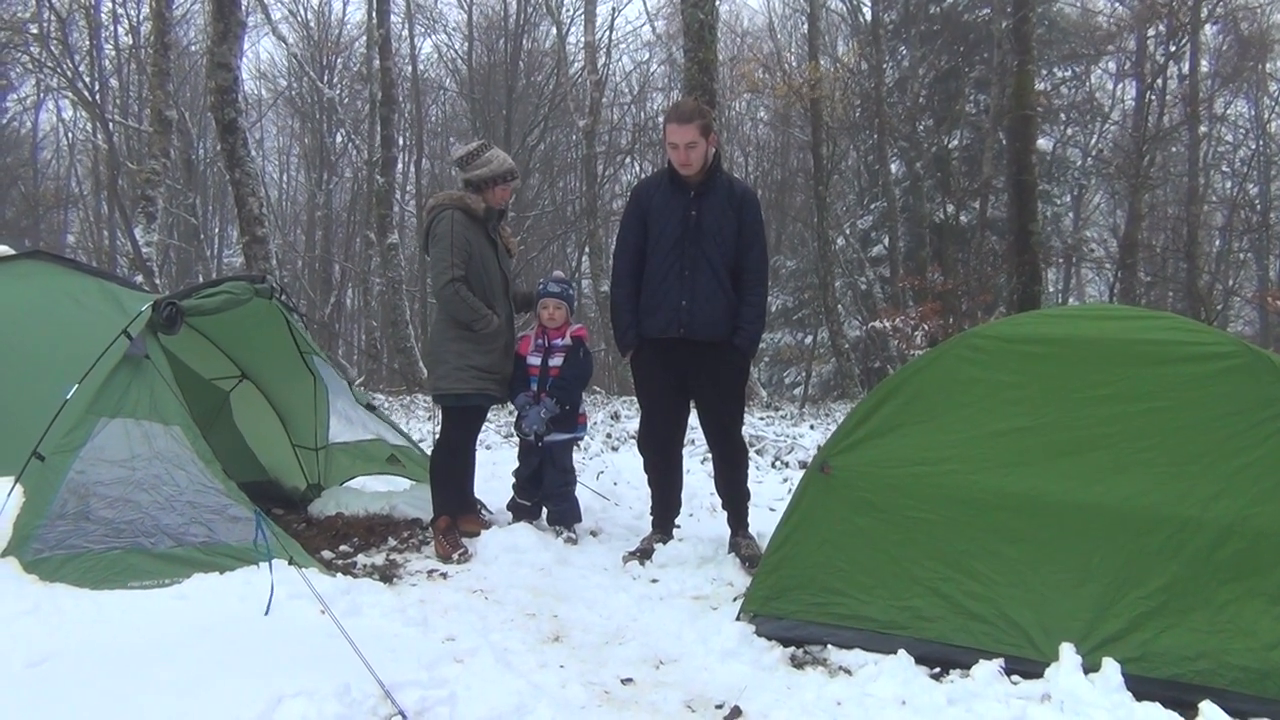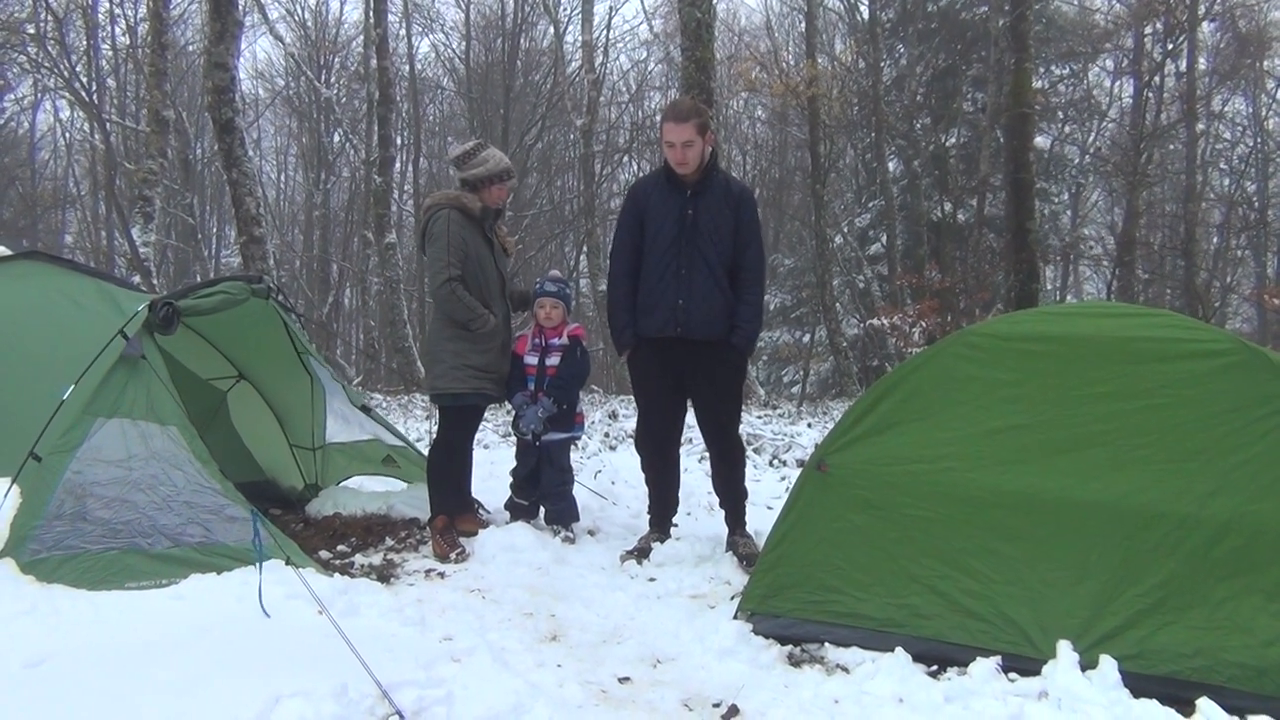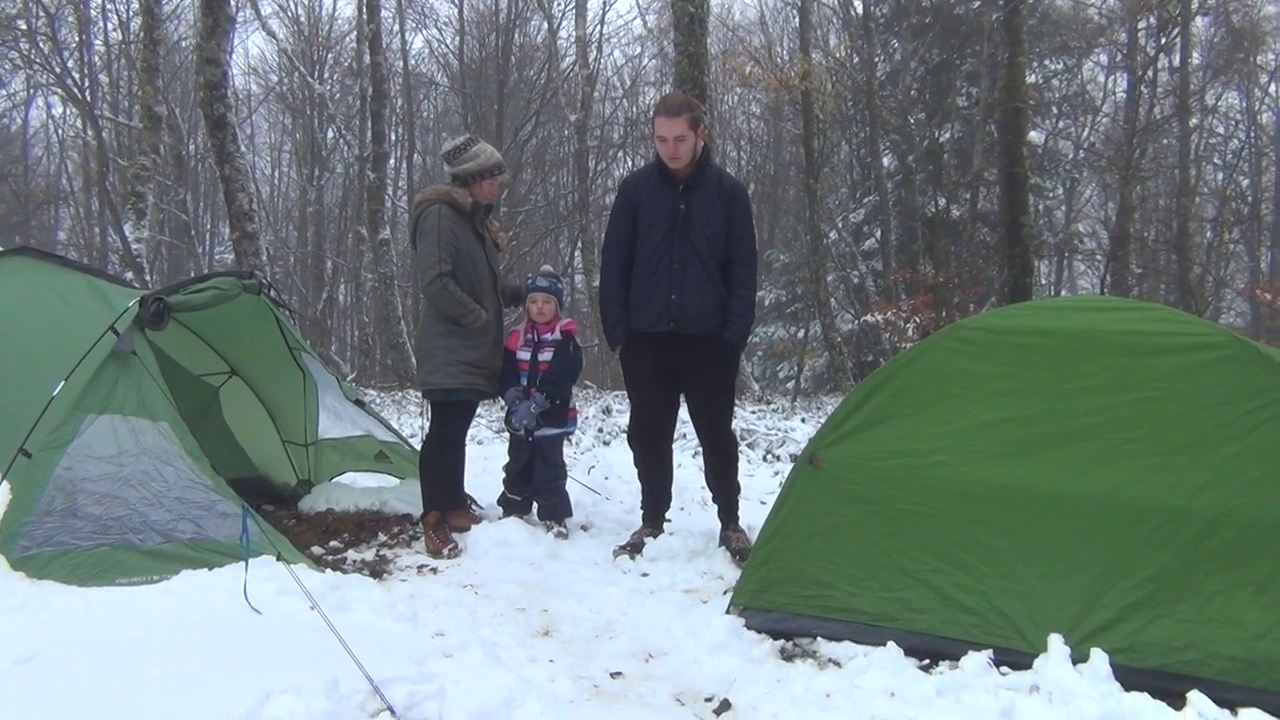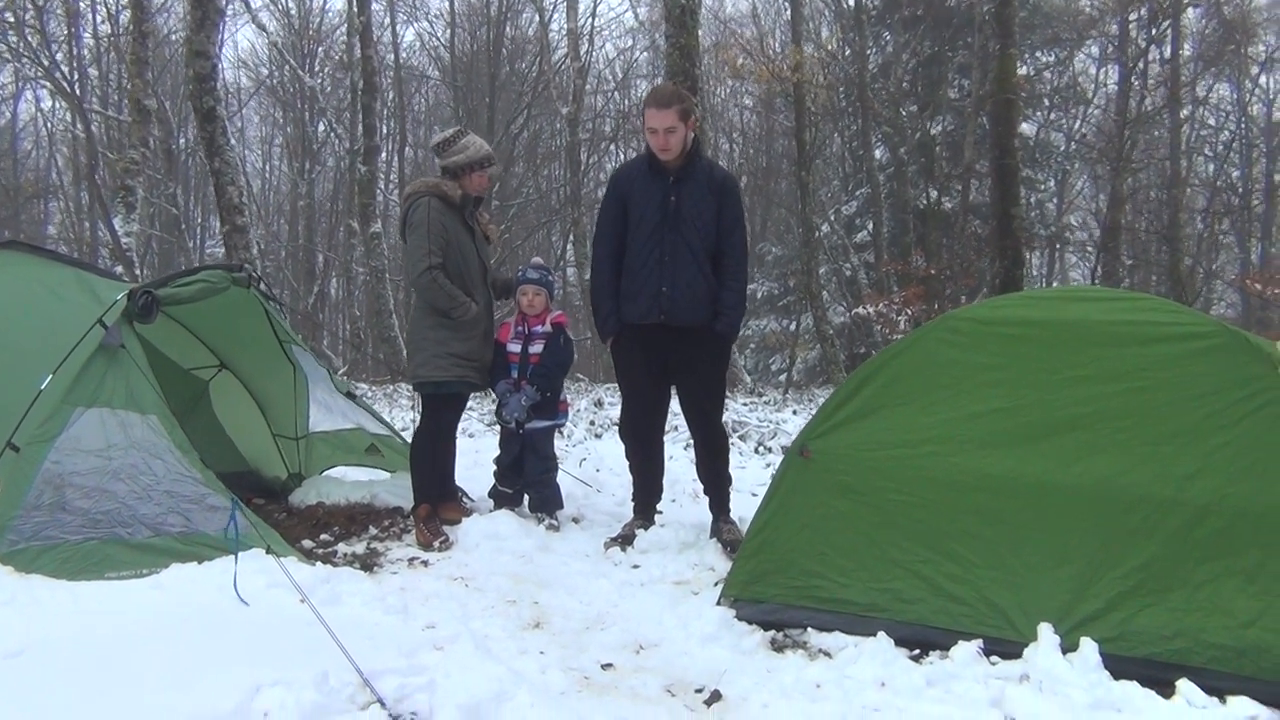
dt=0.2s
person 1, frame 1
left shoulder: (738, 197)
right shoulder: (647, 195)
left elbow: (754, 275)
right elbow: (625, 270)
left wrist: (746, 340)
right wrist: (627, 337)
left hip: (718, 345)
right hip: (657, 344)
left knee: (726, 442)
right knee: (659, 443)
left ankle: (739, 529)
right ankle: (661, 526)
person 1, frame 2
left shoulder: (735, 196)
right shoulder: (643, 193)
left elbow: (751, 274)
right elbow: (621, 269)
left wrist: (743, 339)
right wrist: (624, 335)
left hip: (715, 344)
right hip: (654, 343)
left knee: (723, 441)
right knee: (656, 442)
left ankle: (737, 528)
right ankle: (659, 525)
person 1, frame 3
left shoulder: (727, 190)
right shoulder: (636, 188)
left elbow: (743, 268)
right elbow: (613, 264)
left wrist: (735, 333)
right wrist: (617, 330)
left hip: (708, 338)
right hip: (647, 338)
left knee: (716, 435)
right knee: (649, 437)
left ankle: (730, 522)
right ankle: (651, 520)
person 1, frame 4
left shoulder: (718, 182)
right shoulder: (626, 180)
left elbow: (734, 260)
right elbow: (605, 256)
left wrist: (726, 325)
right wrist: (608, 322)
left hip: (699, 330)
right hip: (638, 330)
left knee: (707, 427)
right knee: (640, 429)
left ankle: (721, 514)
right ankle: (643, 512)
person 2, frame 1
left shoulder: (489, 225)
right shoulder: (452, 220)
right elbow: (447, 287)
left wrist: (536, 300)
right wrist: (490, 323)
left hip: (484, 355)
right hip: (460, 356)
left knee: (468, 436)
right knee: (455, 437)
left ankle: (464, 509)
right ankle: (444, 524)
person 2, frame 2
left shoulder: (485, 224)
right shoulder: (448, 220)
right elbow: (444, 287)
left wrist: (532, 299)
right wrist: (487, 323)
left hip: (481, 354)
right hip: (456, 355)
left knee: (465, 435)
right knee: (452, 435)
left ankle: (462, 509)
right ankle: (442, 524)
person 2, frame 3
left shoulder: (477, 220)
right shoulder: (439, 215)
right elbow: (434, 282)
left wrist: (527, 293)
right wrist: (479, 318)
left hip: (473, 350)
right hip: (449, 350)
left knee: (458, 431)
right knee: (444, 431)
left ankle: (455, 505)
right ankle: (434, 519)
person 2, frame 4
left shoulder: (467, 212)
right shoulder: (428, 208)
right elbow: (423, 275)
left wrist: (516, 286)
right wrist: (469, 310)
left hip: (464, 342)
right hip: (439, 343)
left knee: (449, 423)
right knee: (435, 424)
left ankle: (446, 498)
right ankle: (425, 512)
person 3, frame 1
left shoulder: (576, 344)
right shoulder: (527, 342)
left elbow: (571, 383)
right elbow: (516, 379)
left wrist: (545, 409)
right wrist: (526, 405)
left hip: (562, 422)
right hip: (529, 423)
left knee: (558, 474)
right knee: (527, 471)
left ankle: (563, 522)
right ankle: (522, 515)
person 3, frame 2
left shoulder: (573, 343)
right shoulder: (524, 342)
left elbow: (569, 382)
right elbow: (513, 379)
left wrist: (542, 409)
right wrist: (523, 405)
left hip: (559, 421)
right hip: (527, 423)
left knee: (556, 473)
right knee: (525, 470)
left ankle: (561, 521)
right ankle: (520, 514)
person 3, frame 3
left shoulder: (565, 339)
right shoulder: (517, 338)
left elbow: (561, 377)
right elbow: (506, 374)
left wrist: (535, 404)
right wrist: (516, 401)
left hip: (552, 416)
right hip: (519, 418)
left knee: (549, 469)
right knee: (518, 466)
left ankle: (554, 516)
right ankle: (513, 510)
person 3, frame 4
left shoulder: (556, 331)
right shoulder: (508, 330)
left elbow: (552, 370)
right elbow: (497, 367)
left wrist: (526, 396)
right wrist: (506, 393)
left hip: (543, 409)
right hip: (510, 411)
left knee: (540, 461)
right knee: (508, 458)
left ankle: (545, 509)
right ankle: (504, 503)
